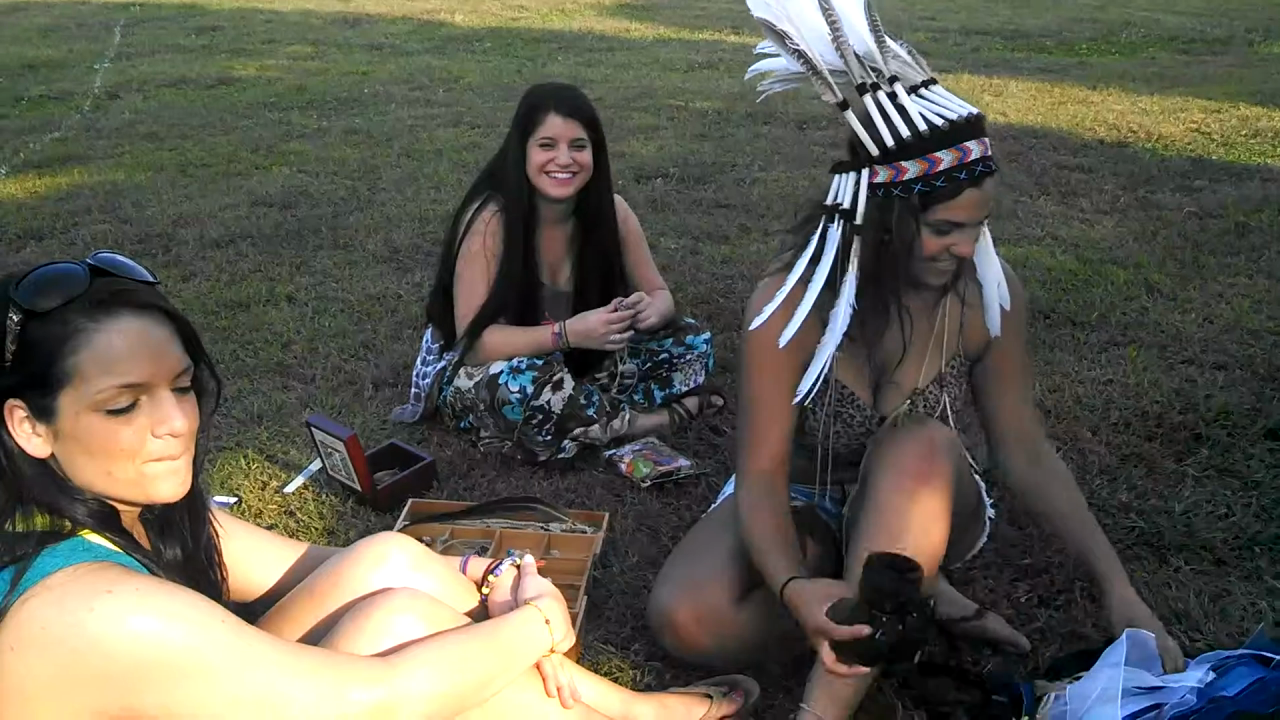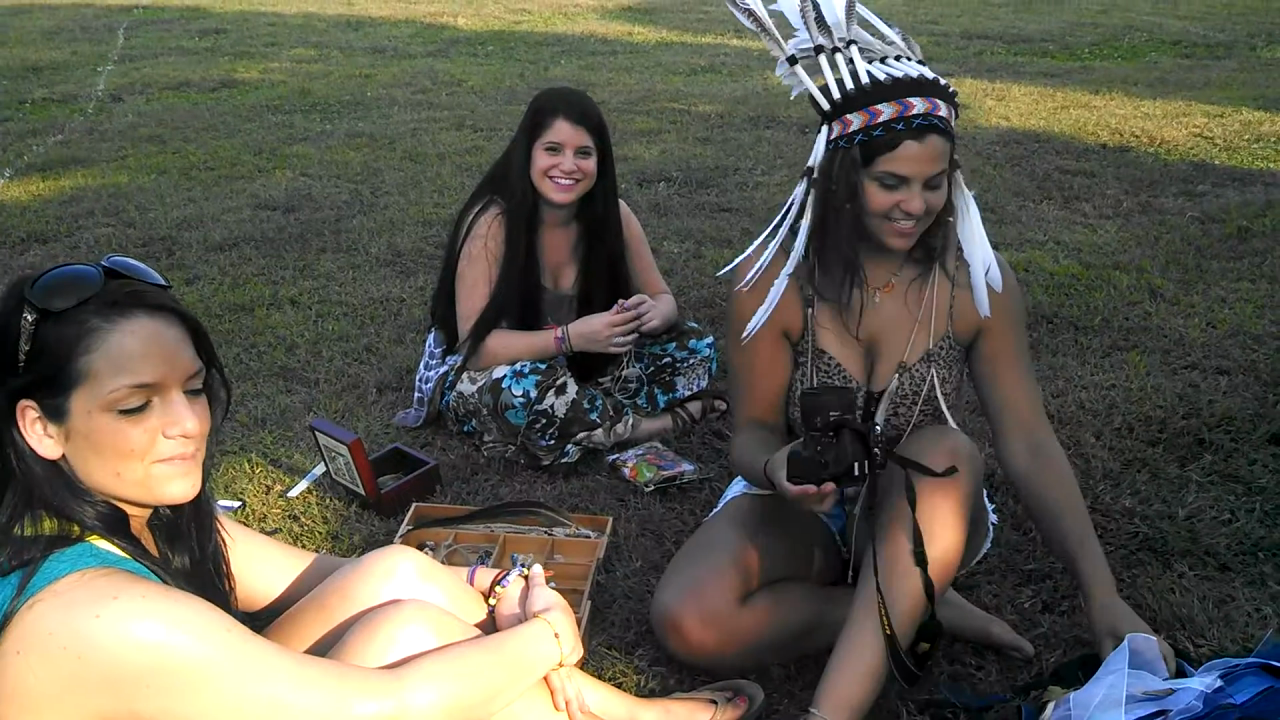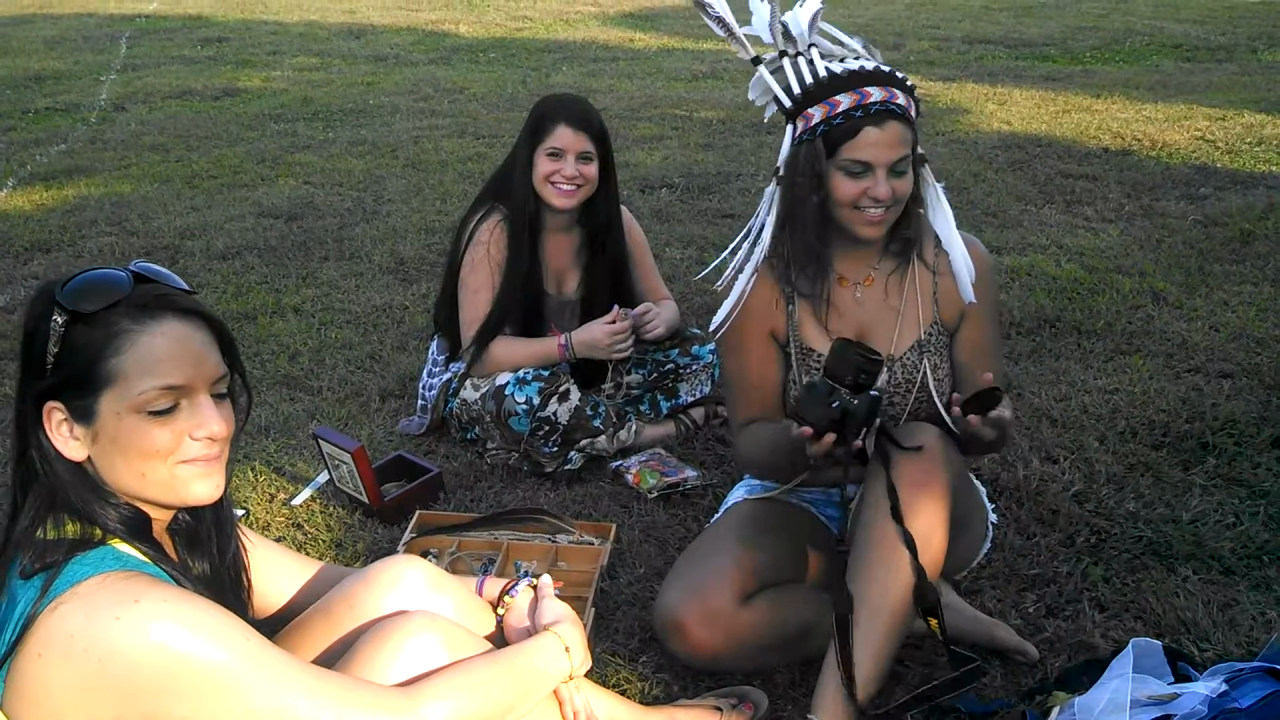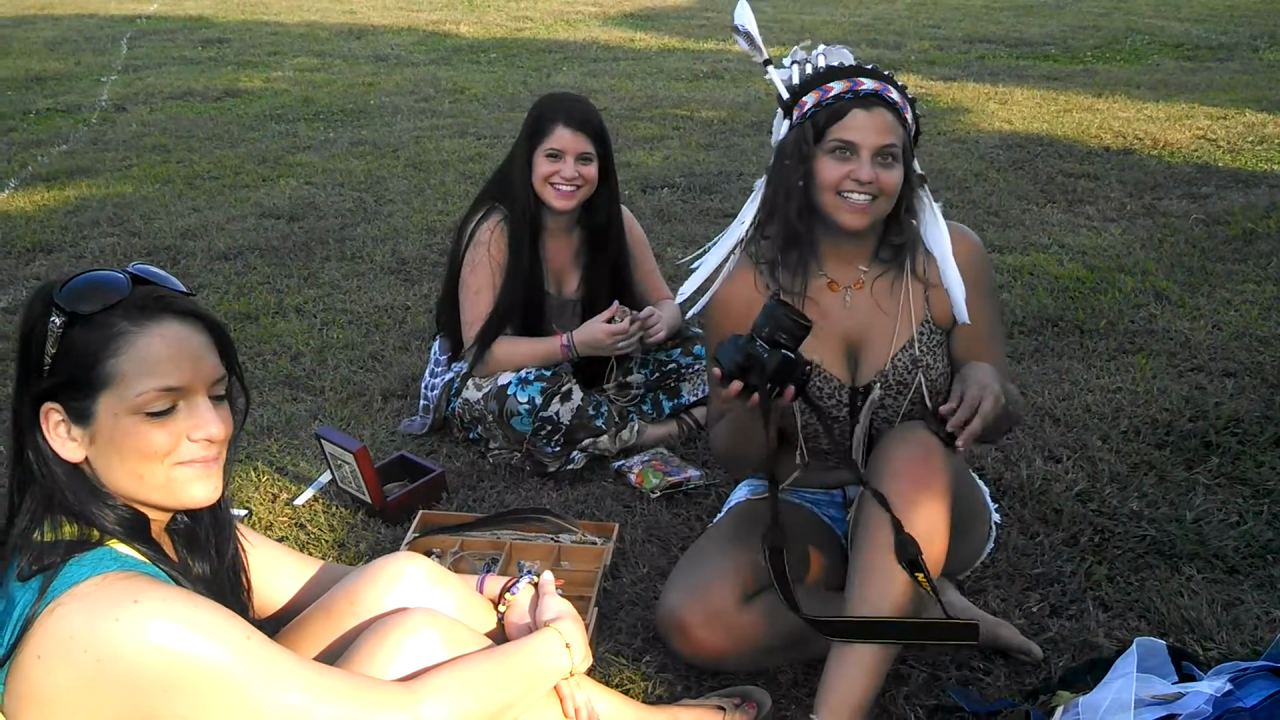
dt=0.5s
person 1, frame 1
left shoulder: (133, 510)
right shoulder: (89, 609)
left elbow: (334, 566)
left wrist: (490, 584)
right wrist: (539, 622)
left knee: (389, 562)
right knee: (399, 621)
person 1, frame 2
left shoulder: (140, 517)
right shoulder: (93, 618)
left elbow: (337, 577)
left wrist: (498, 593)
right wrist: (546, 633)
left knee: (398, 575)
right knee: (409, 633)
person 1, frame 3
left shoulder: (154, 522)
right shoulder: (116, 618)
left elbow: (361, 590)
left wrist: (509, 606)
right wrist: (555, 650)
left knee: (405, 586)
right knee: (416, 644)
person 1, frame 4
left shoulder: (155, 523)
right shoulder: (114, 618)
left elbow: (341, 587)
left wrist: (504, 605)
right wrist: (557, 644)
left knee: (406, 581)
right knee: (418, 639)
person 2, frame 1
left shoulder: (989, 292)
right shoulder: (793, 302)
left elbow: (1026, 454)
right elbow: (761, 477)
left wrist: (1117, 590)
right wrist: (797, 593)
left hip: (919, 510)
right hip: (804, 505)
left knee: (924, 447)
right knee: (685, 619)
right ankle: (917, 605)
person 2, frame 2
left shoulder: (977, 279)
right shoulder: (775, 278)
left elbow: (1028, 444)
right elbow: (751, 433)
left wrist: (1101, 593)
right wrist: (778, 466)
left hip: (923, 515)
right hip: (806, 508)
left knee: (945, 453)
right knee: (688, 622)
right ankle: (916, 609)
person 2, frame 3
left shoulder: (958, 265)
right shoulder: (764, 281)
left elbow: (986, 437)
right elbow: (753, 451)
left wrist: (987, 423)
right wrist: (801, 441)
left hip: (926, 512)
right hip: (800, 504)
left knee: (919, 450)
right knee: (689, 622)
right ankle: (917, 611)
person 2, frame 4
left shoulder: (953, 258)
right shoulder: (748, 283)
left elbow: (1004, 416)
right elbow: (737, 461)
left wrist: (987, 382)
right wrist: (749, 413)
left hip: (923, 513)
right hip: (798, 508)
left knee: (913, 447)
right knee: (691, 622)
right ankle: (922, 608)
person 3, frame 1
left shoulder: (610, 210)
right shoulder: (491, 218)
left elbow: (660, 295)
right elbow: (473, 341)
left wrist: (648, 310)
right wrist: (567, 334)
left hip: (577, 362)
right hip: (484, 373)
left knee: (693, 342)
right knee: (518, 388)
right ankle: (652, 417)
person 3, frame 2
left shoulder: (612, 214)
right shoulder: (493, 221)
left elbow: (664, 299)
right elbow: (475, 345)
left wrist: (650, 314)
right wrist: (570, 337)
left hip: (578, 366)
right hip: (488, 376)
left knee: (696, 346)
right knee: (523, 394)
right ankle: (660, 420)
person 3, frame 3
left shoulder: (615, 220)
right shoulder: (495, 228)
left elbow: (664, 305)
right elbow: (479, 352)
left wrist: (656, 321)
right wrist: (572, 344)
left hip: (584, 372)
right hip: (489, 383)
left knee: (697, 351)
right knee: (526, 400)
right ankle: (658, 428)
person 3, frame 4
left shoulder: (614, 219)
right shoulder: (495, 229)
left elbow: (666, 304)
right elbow: (480, 352)
left wrist: (657, 322)
right wrist: (574, 344)
left hip: (589, 371)
right hip: (494, 382)
left knee: (695, 351)
right knee: (529, 400)
right ankle: (664, 428)
